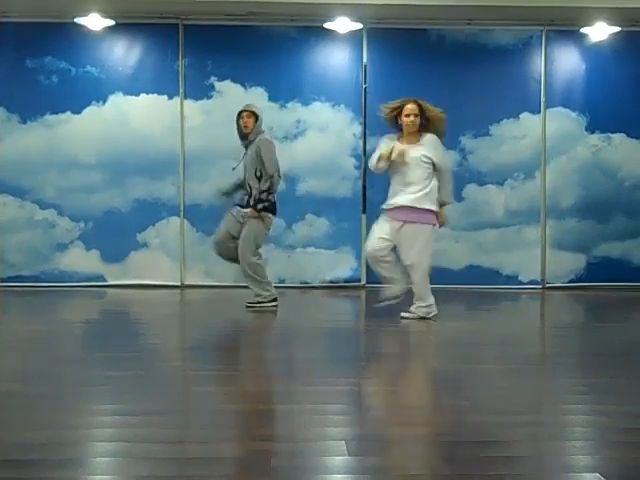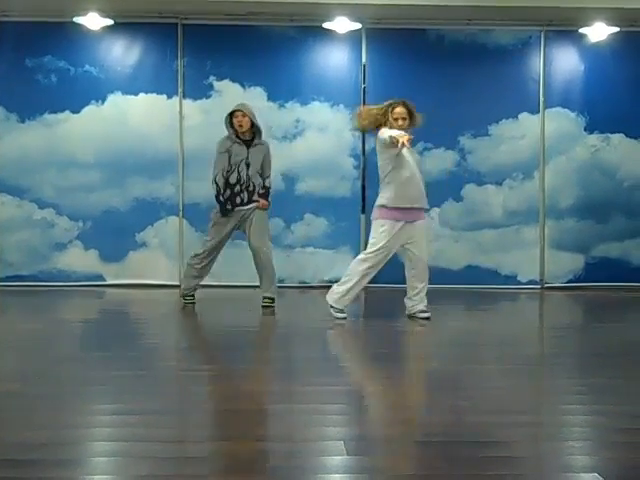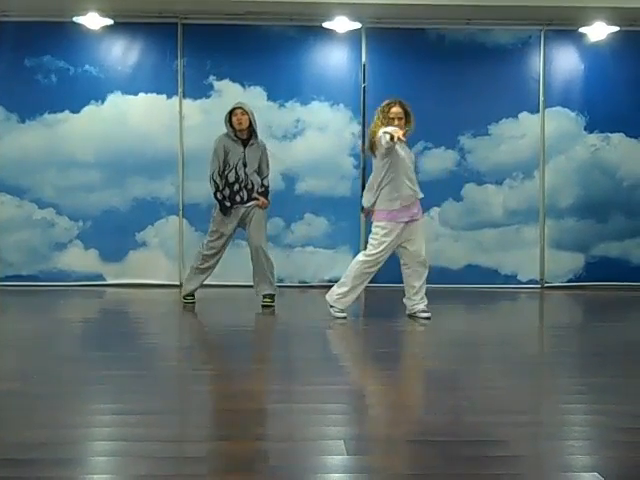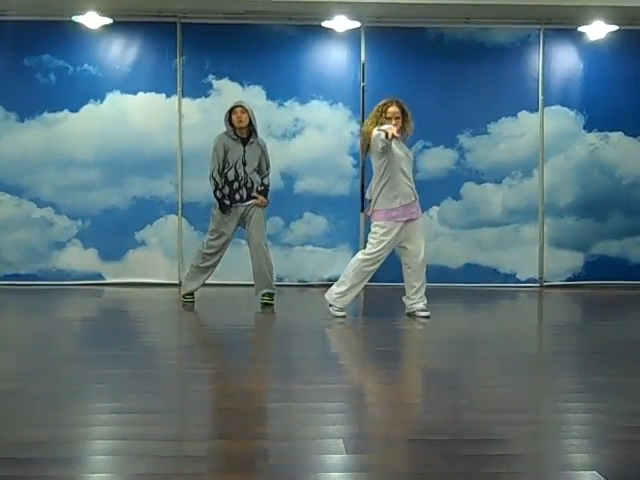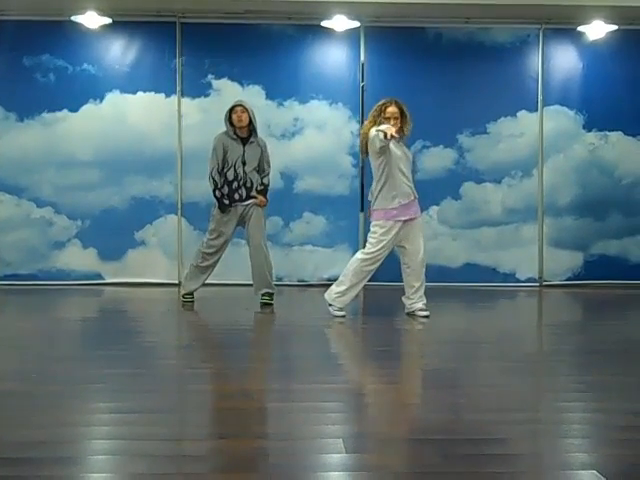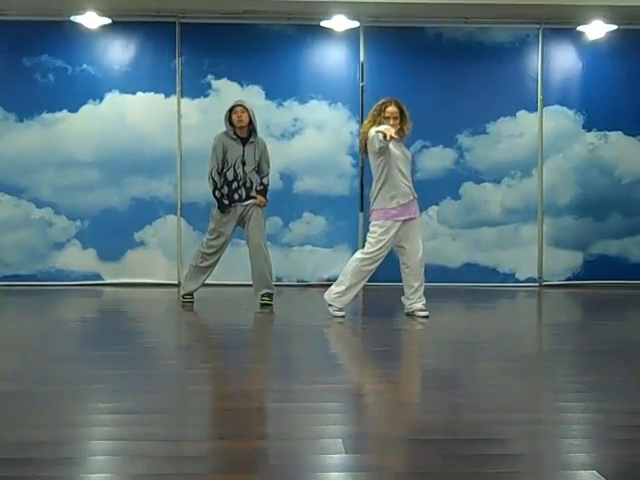
dt=0.2s
person 1, frame 1
left shoulder: (431, 141)
right shoulder: (389, 142)
left elbow: (444, 171)
right elbow: (375, 165)
left wrist: (441, 206)
right wrist: (387, 155)
left hip: (421, 211)
right hip: (394, 209)
left knee: (416, 262)
right knee: (374, 250)
left ankle: (424, 307)
right ankle: (396, 285)
person 1, frame 2
left shoulder: (406, 144)
right shoulder: (385, 137)
right elbow: (387, 137)
right wrist: (398, 136)
left hip: (415, 211)
right hip: (390, 211)
left knee: (419, 260)
right knee: (371, 257)
left ankle: (416, 305)
right ankle: (337, 299)
person 1, frame 3
left shoulder: (400, 142)
right shoulder: (384, 140)
right elbow: (384, 135)
left wrist: (369, 202)
right wrist: (392, 132)
left hip: (412, 209)
right hip: (389, 213)
left knee: (417, 259)
right knee: (371, 258)
left ankle: (416, 304)
right ankle: (337, 299)
person 1, frame 4
left shoulder: (398, 142)
right shoulder: (379, 139)
right elbow: (380, 135)
left wrist: (372, 203)
right wrist: (386, 130)
left hip: (411, 208)
right hip: (388, 212)
left knee: (416, 259)
right knee: (370, 256)
left ankle: (416, 303)
right ankle: (336, 298)
person 1, frame 5
left shoulder: (398, 143)
right shoulder: (377, 139)
right elbow: (378, 135)
right wrist: (384, 130)
left hip: (409, 207)
right hip: (388, 211)
left knee: (415, 258)
right knee: (369, 256)
left ankle: (415, 303)
right ankle: (336, 298)
person 1, frame 6
left shoulder: (398, 142)
right shoulder: (376, 139)
right elbow: (377, 136)
right wrist: (384, 130)
left hip: (409, 207)
right hip: (387, 212)
left knee: (414, 258)
right knee: (368, 256)
left ankle: (414, 303)
right ankle: (335, 298)
person 2, frame 1
left shoulder: (264, 143)
right shoulder: (250, 145)
left elbow: (273, 176)
left wrist: (260, 206)
right wrist: (228, 190)
left hip: (261, 210)
right hip: (244, 208)
left knee: (247, 253)
right knee: (220, 243)
left ankle: (266, 296)
person 2, frame 2
left shoulder: (262, 146)
right shoulder: (225, 144)
left elbow: (266, 175)
right elbow: (219, 175)
left wrist: (265, 198)
right wrist: (224, 204)
left hip: (254, 206)
right hip: (228, 207)
left knee: (261, 248)
right knee: (210, 247)
left ankle: (269, 293)
right ankle: (188, 288)
person 2, frame 3
left shoulder: (259, 145)
right shoulder: (223, 142)
left elbow: (264, 174)
right elbow: (215, 174)
left wrist: (264, 195)
right wrist: (223, 202)
left hip: (254, 204)
right hip: (228, 205)
left knee: (259, 246)
right knee: (211, 248)
left ankle: (267, 291)
right ankle: (189, 288)
person 2, frame 4
left shoulder: (259, 144)
right shoulder: (222, 140)
left elbow: (265, 172)
right elbow: (215, 172)
left wrist: (264, 194)
right wrist: (222, 200)
left hip: (253, 203)
right hip: (228, 203)
left knee: (259, 246)
right knee: (212, 246)
left ankle: (267, 290)
right ankle: (189, 287)
person 2, frame 5
left shoulder: (259, 143)
right shoulder: (222, 140)
left elbow: (265, 172)
right elbow: (214, 172)
left wrist: (263, 193)
right wrist: (221, 200)
left hip: (253, 203)
right hip: (227, 203)
left knee: (258, 245)
right knee: (212, 246)
left ankle: (266, 290)
right ankle: (189, 287)
person 2, frame 6
left shoulder: (259, 143)
right shoulder: (222, 140)
left elbow: (265, 172)
right elbow: (214, 172)
left wrist: (263, 194)
right wrist: (220, 200)
left hip: (252, 203)
right hip: (227, 203)
left knee: (258, 246)
right knee: (211, 246)
left ankle: (266, 290)
right ankle: (188, 287)
